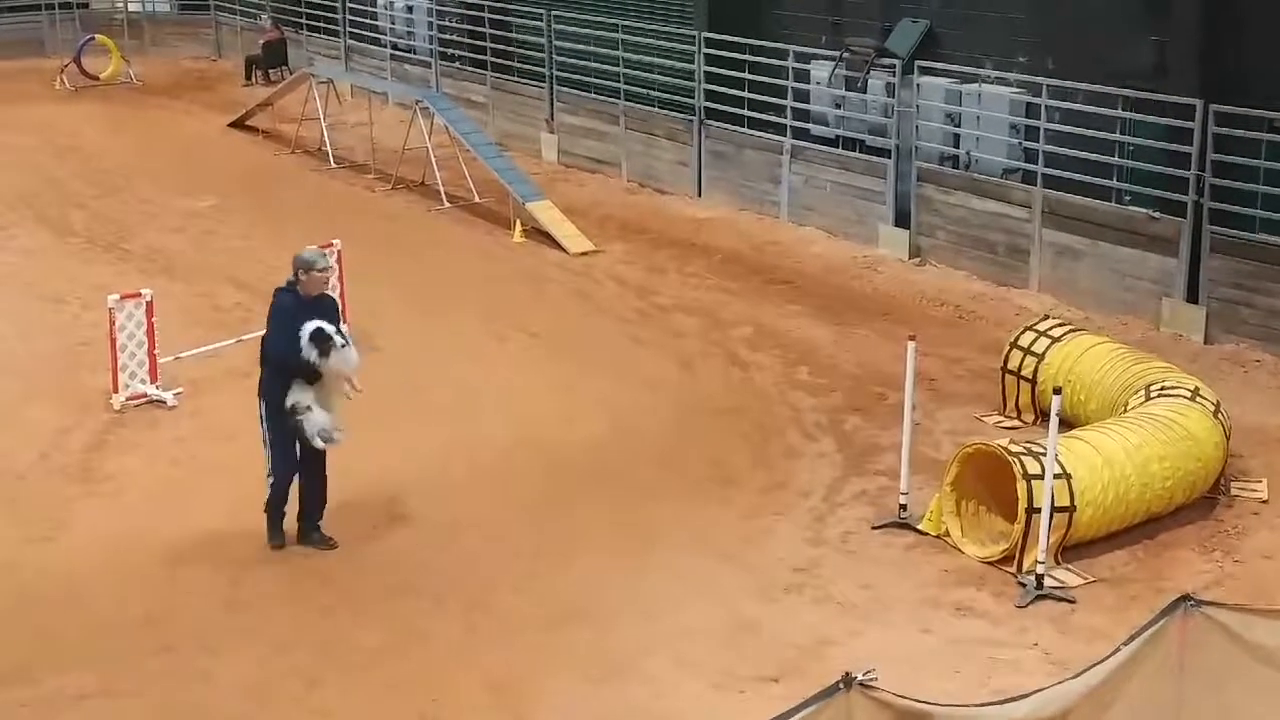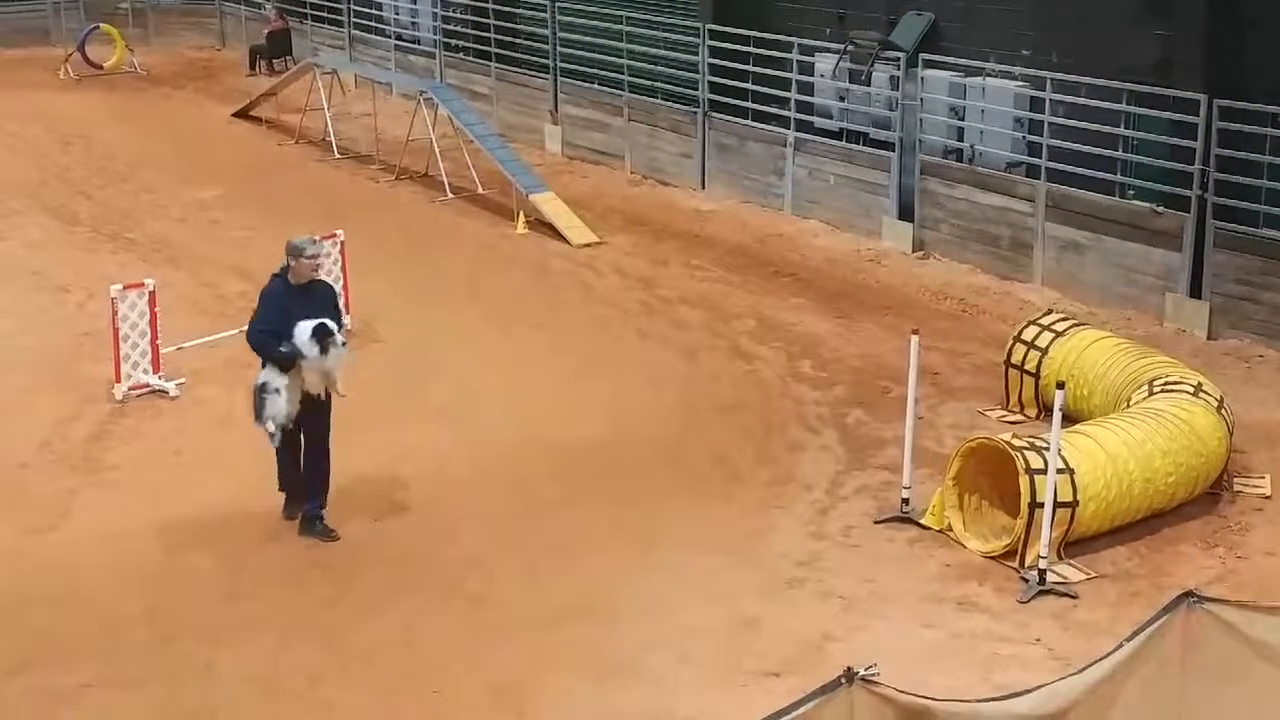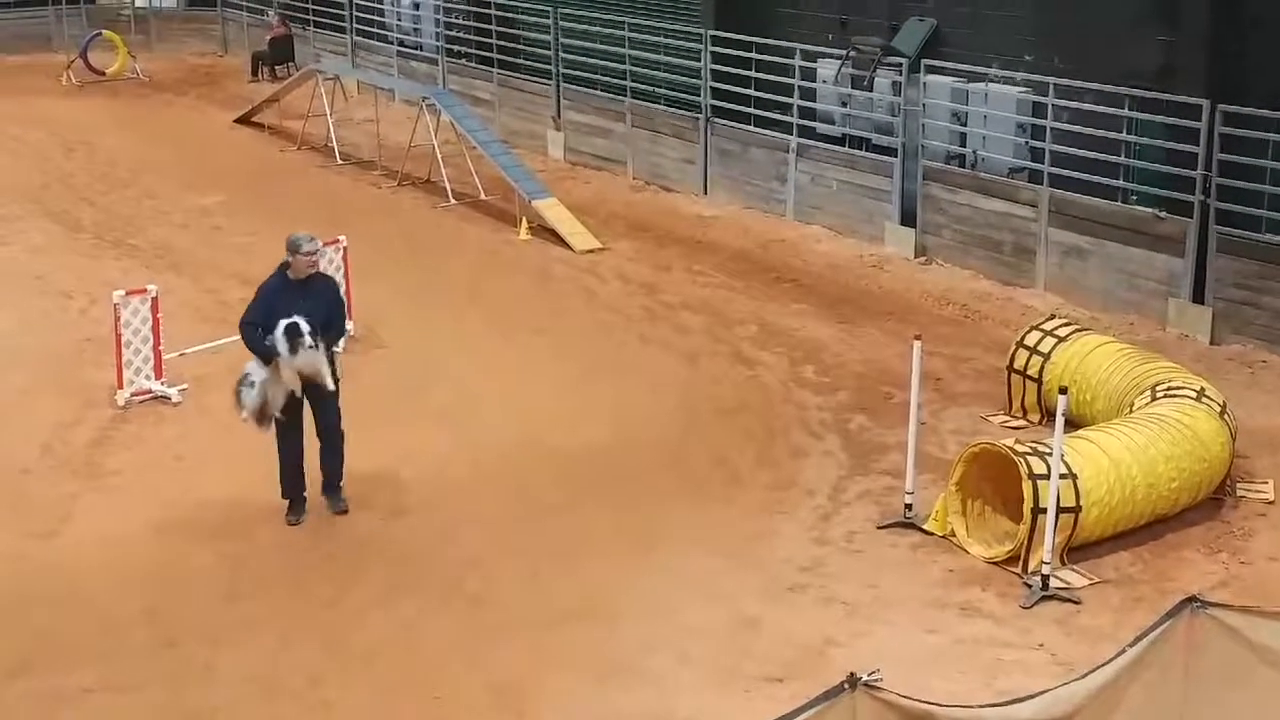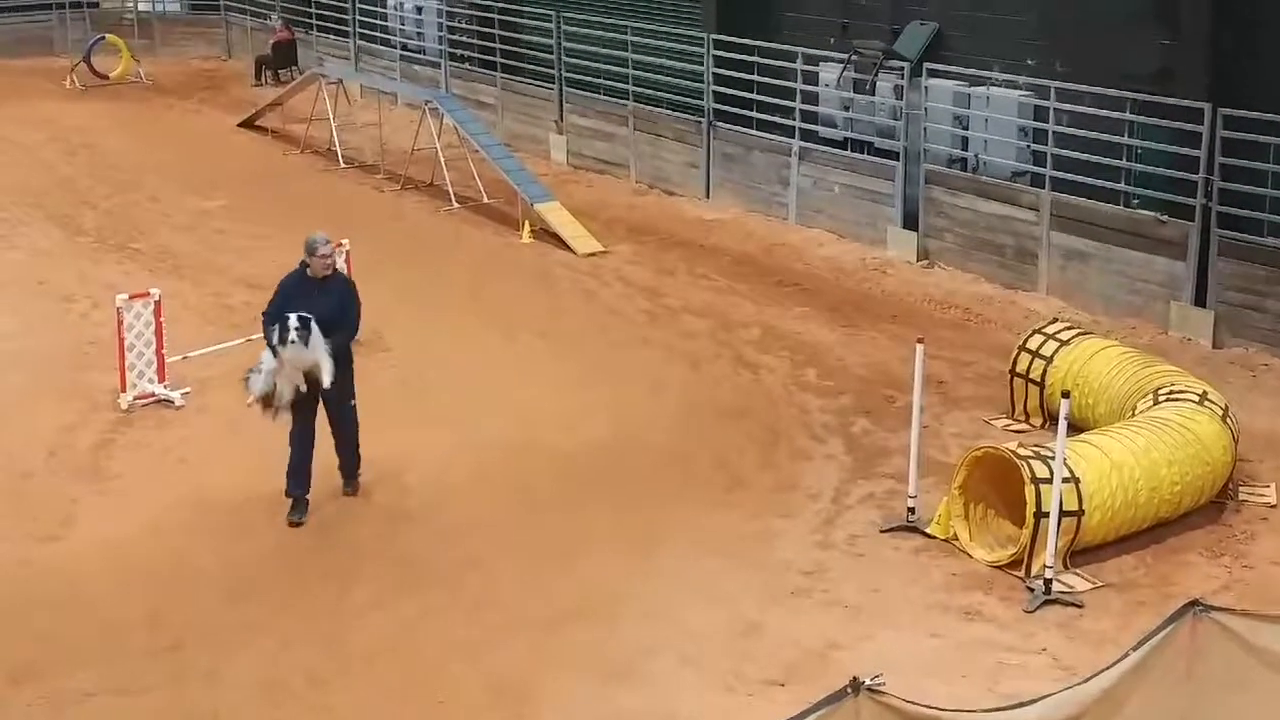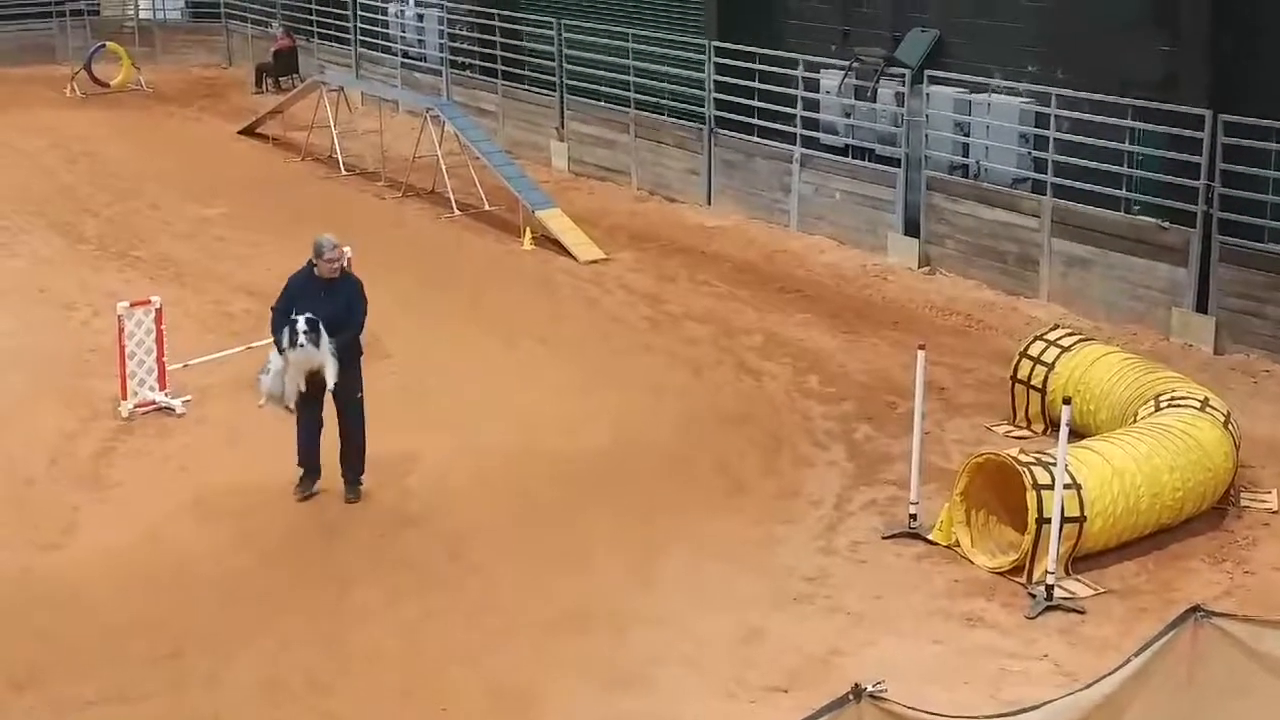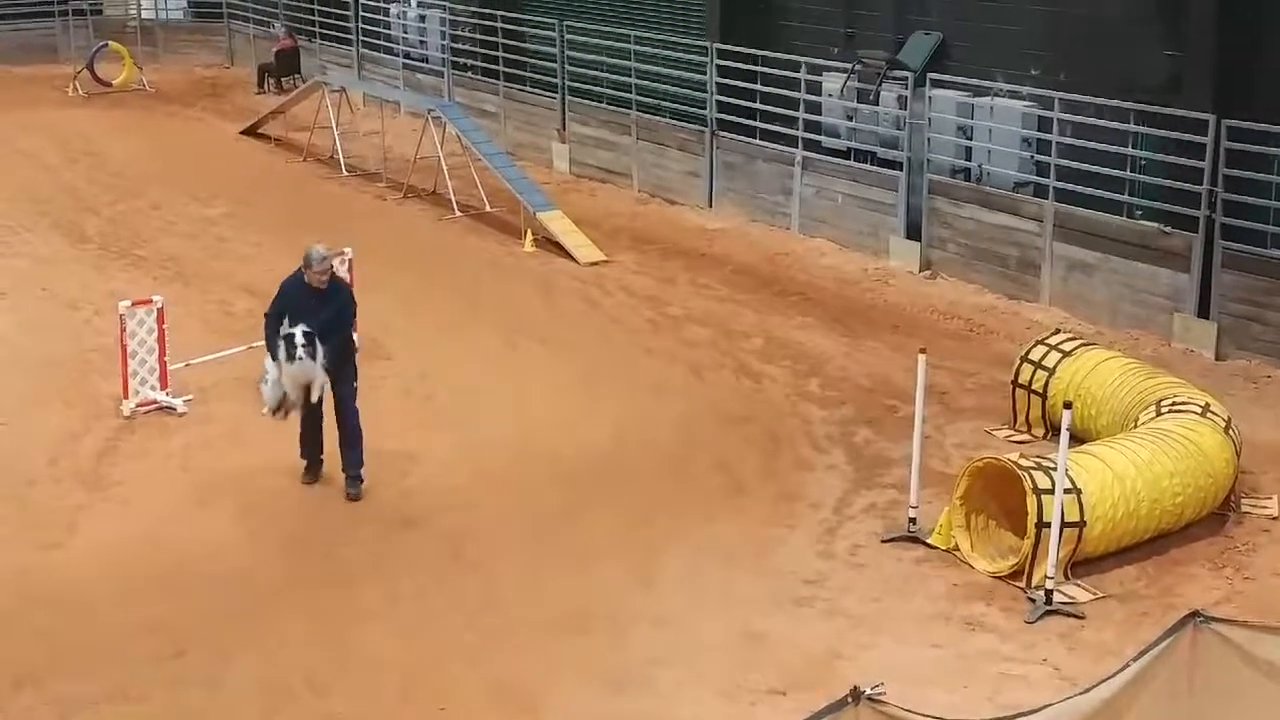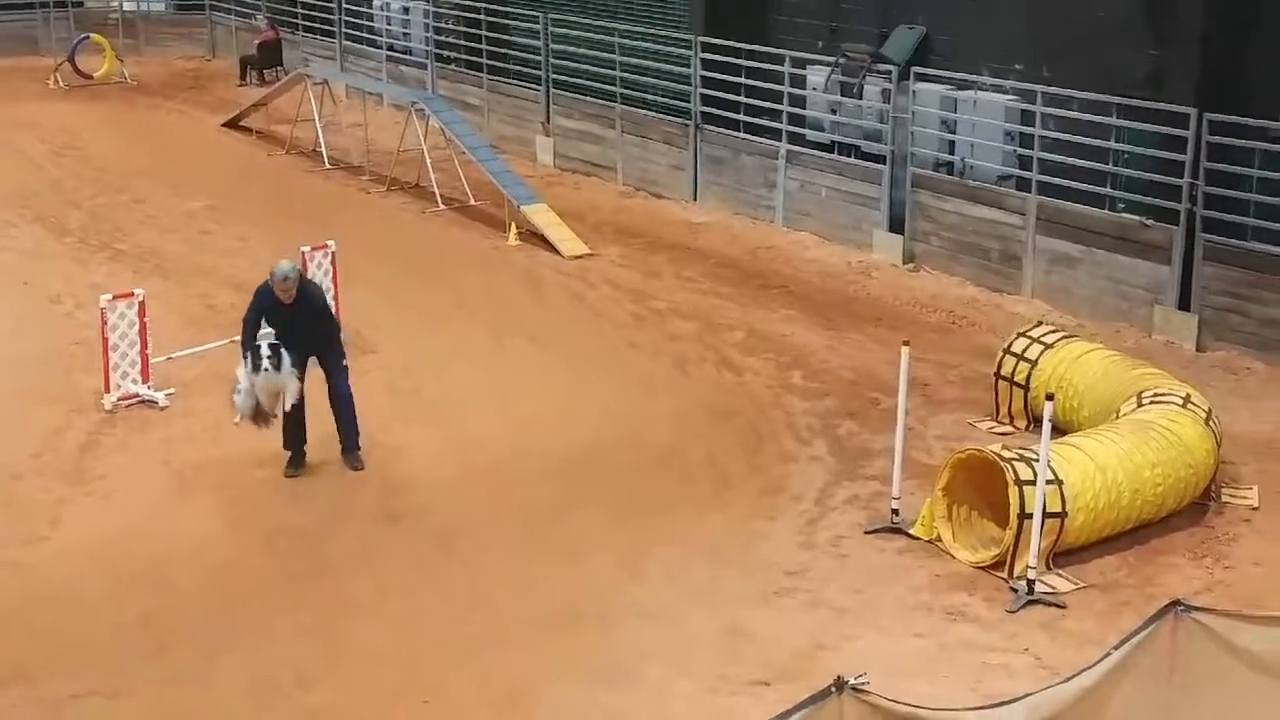
dt=0.3s
person 1, frame 1
left shoulder: (329, 306)
right shoulder: (284, 305)
right elbow: (277, 353)
right wrist: (314, 371)
right hip: (277, 396)
left knee: (314, 463)
right knee: (283, 466)
left ankle: (309, 527)
right ankle: (274, 520)
person 1, frame 2
left shoulder: (325, 292)
right shoulder: (274, 292)
right elbow: (256, 337)
right wrist: (288, 359)
left knee: (317, 446)
right knee: (285, 443)
left ankle: (312, 516)
right ankle: (291, 496)
person 1, frame 3
left shoulder: (327, 286)
right shoulder: (272, 288)
left elbow: (338, 327)
right elbow: (248, 326)
right wrist: (268, 355)
left knee: (330, 429)
right knee: (289, 436)
left ankle: (333, 490)
right ankle: (295, 498)
person 1, frame 4
left shoulder: (343, 285)
right shoulder: (291, 284)
left elbow: (350, 328)
right elbow: (270, 319)
left wrist: (326, 348)
right wrist: (280, 349)
left hip: (336, 365)
left knee: (344, 423)
right knee: (301, 430)
left ankle: (350, 474)
right ankle: (298, 498)
person 1, frame 5
left shoulder: (352, 285)
right shoulder: (299, 281)
left elbow: (356, 327)
right elbow: (279, 314)
left wrist: (330, 350)
right wrist: (284, 346)
left hip: (344, 360)
left knee: (351, 418)
right knee: (307, 416)
left ankle: (352, 479)
right ankle: (309, 474)
person 1, frame 6
left shoulder: (342, 290)
right shoulder: (290, 287)
left elbow: (345, 330)
right elbow: (272, 319)
left wrist: (324, 356)
right wrist: (276, 354)
left hip: (339, 356)
left knee: (347, 411)
right knee: (310, 410)
left ankle: (353, 475)
right ankle: (312, 462)
person 1, frame 7
left shoulder: (314, 295)
right shoulder: (263, 293)
left elbow: (316, 336)
right elbow: (250, 326)
left wrist: (293, 364)
left hip: (324, 341)
right hip: (290, 343)
left knee: (339, 388)
left ankle: (350, 448)
right ankle: (296, 454)
